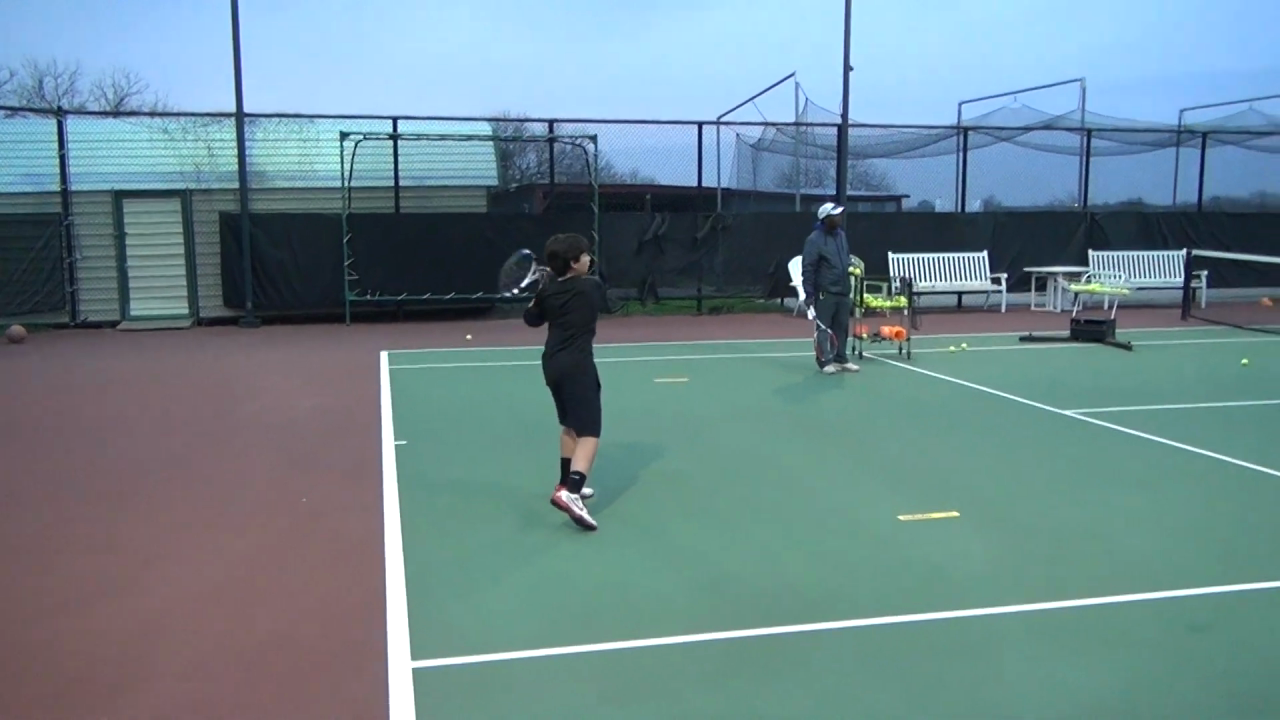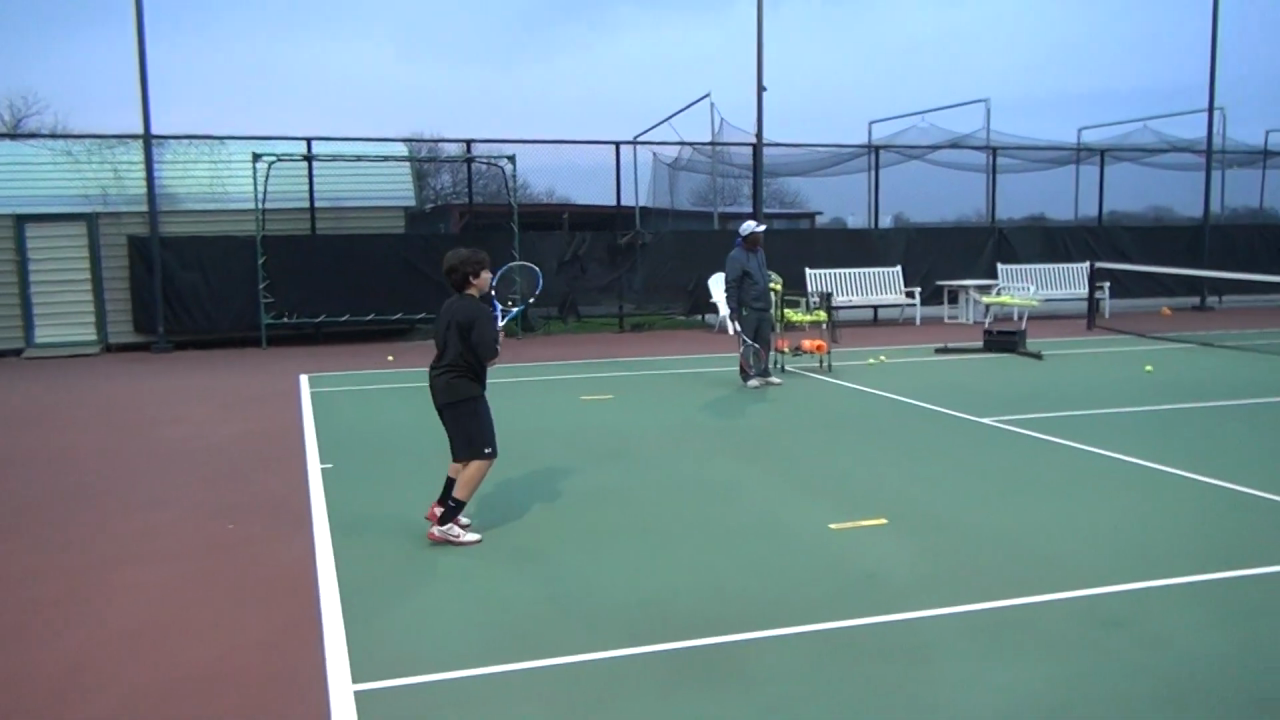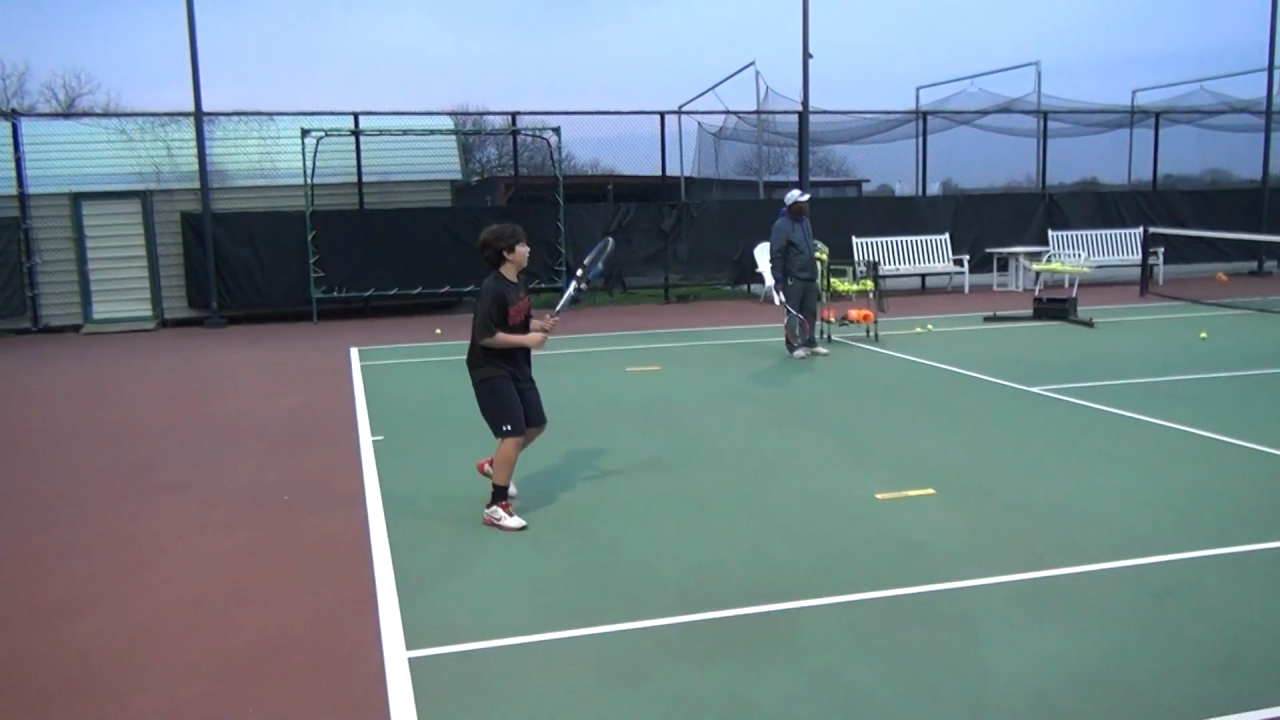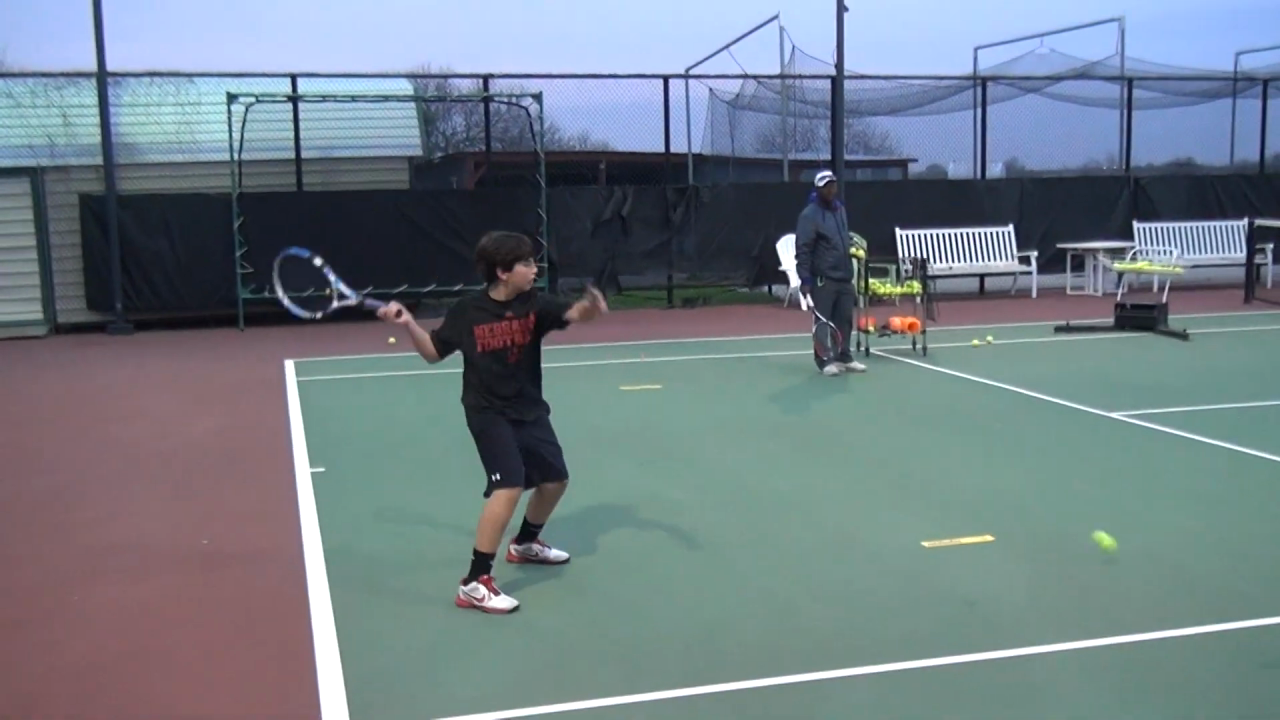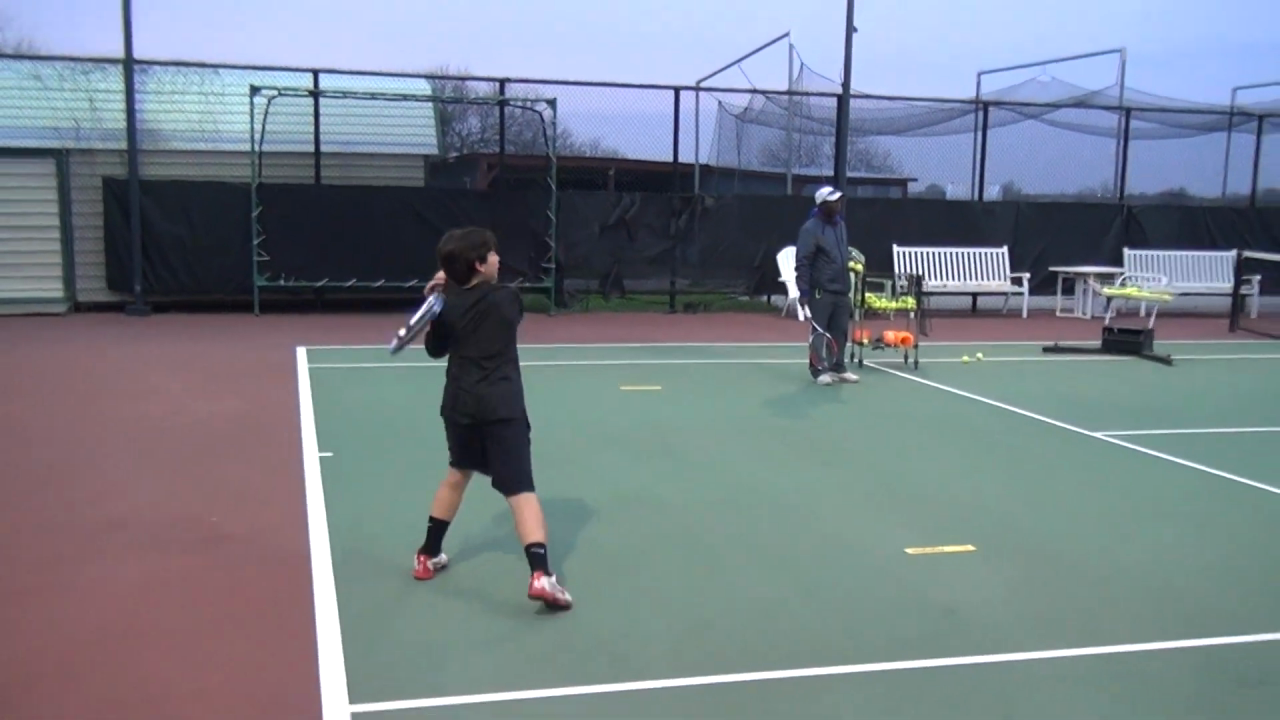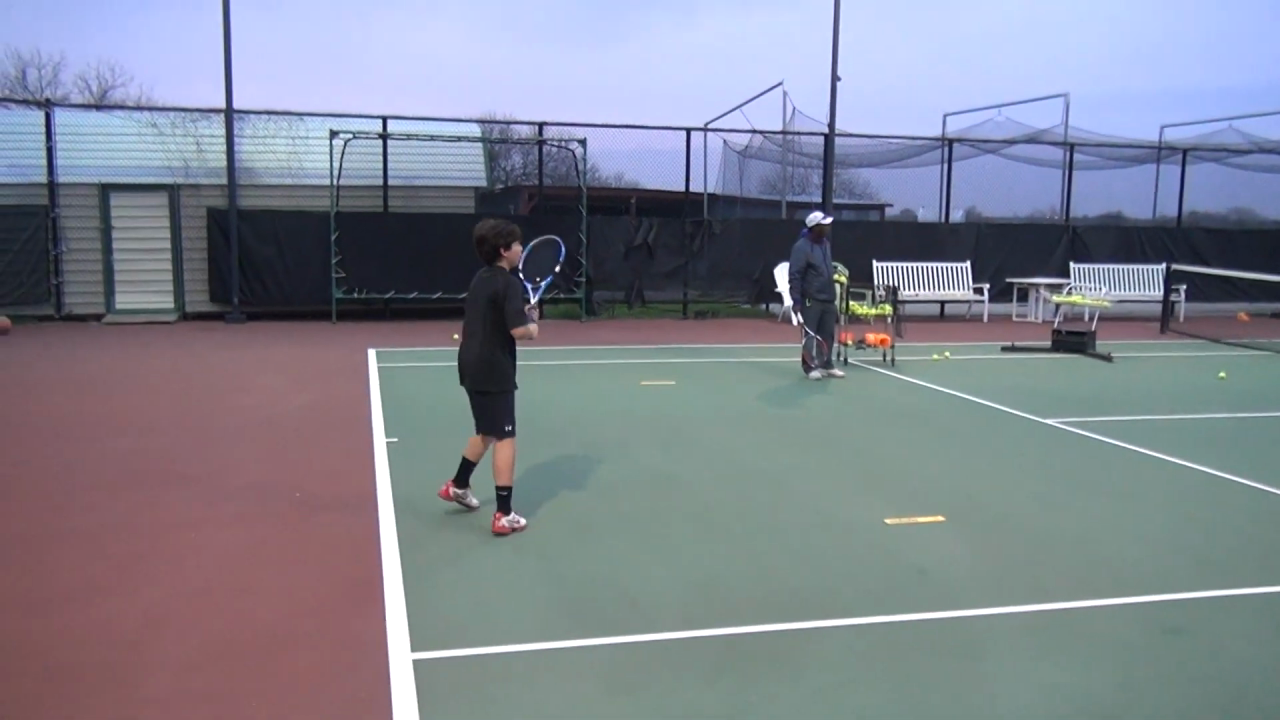
dt=0.7s
person 1, frame 1
left shoulder: (546, 290)
right shoulder: (593, 287)
left elbow: (530, 321)
left wrist: (544, 287)
left hip: (553, 363)
right hip: (577, 365)
left knee: (572, 424)
right knee: (589, 433)
left ankle: (567, 484)
right ankle: (571, 492)
person 1, frame 2
left shoulder: (449, 307)
right shoulder: (479, 311)
right elbow: (489, 357)
right wrist: (496, 344)
left hip: (443, 385)
right hip: (463, 389)
left knee: (468, 451)
right knee: (483, 455)
left ankle: (442, 506)
right ankle: (445, 524)
person 1, frame 3
left shoulder: (519, 285)
right shoulder: (492, 289)
right elbow: (486, 337)
left wrist: (541, 327)
right wrist: (526, 341)
left hip: (518, 369)
right hip: (491, 371)
left knee: (535, 425)
right knee: (513, 434)
left ankle: (493, 465)
right ankle: (496, 506)
person 1, frame 4
left shoulder: (535, 303)
right shoulder: (467, 310)
left elbow: (573, 313)
right elbow: (433, 352)
left wrist: (591, 306)
right wrist: (409, 324)
left hip: (529, 409)
right hip: (487, 412)
left knee: (555, 481)
right knee: (508, 487)
left ankle: (525, 542)
right ankle: (475, 581)
person 1, frame 5
left shoulder: (447, 307)
right shoulder: (507, 297)
left elbow: (435, 350)
right wrist: (449, 283)
left hip: (460, 404)
right hip: (501, 406)
left knee: (459, 470)
right knee: (521, 490)
left ankle: (429, 555)
right ankle: (541, 576)
person 1, frame 6
left shoulder: (479, 279)
right shoulder: (509, 283)
right elbow: (518, 330)
left wrist: (522, 314)
right wrist: (532, 327)
left hip: (471, 363)
right hip: (494, 368)
left knee: (487, 429)
right knee: (504, 436)
left ankle: (457, 485)
right ankle: (504, 514)
person 2, frame 1
left shoulder: (841, 235)
right shoulder: (814, 240)
right elbow: (808, 269)
left wrist: (852, 268)
right wrist: (809, 293)
left hip: (843, 292)
right hip: (825, 293)
left knee: (842, 328)
left ankle: (840, 359)
right ankle: (824, 361)
person 2, frame 2
left shoulder: (760, 252)
right shoulder: (736, 256)
right elbow: (731, 285)
left wrist: (771, 284)
right wrist: (733, 309)
left hip: (764, 307)
right hip: (747, 309)
left knee: (764, 342)
left ankle: (763, 373)
right ankle: (747, 375)
person 2, frame 3
left shoulder: (805, 221)
right shoulder: (781, 226)
right elbow: (776, 255)
left wrist: (816, 252)
right wrist: (778, 279)
left hip: (810, 277)
right hip: (793, 279)
left knee: (810, 312)
left ankle: (810, 343)
right ankle: (793, 346)
person 2, frame 4
left shoulder: (840, 209)
right shoulder: (809, 214)
right elbow: (803, 250)
left wrist: (853, 248)
right wrist: (805, 279)
left hip: (844, 277)
right hip: (823, 279)
left knee: (845, 320)
left ankle: (844, 357)
right ankle: (824, 360)
person 2, frame 5
left shoulder: (840, 224)
right shoulder: (811, 228)
right elbow: (803, 262)
right wrist: (804, 291)
left hip: (842, 290)
right hip: (821, 291)
left knee: (840, 331)
left ankle: (838, 368)
right ankle: (818, 370)
person 2, frame 6
left shoulder: (825, 243)
right shoulder: (801, 247)
right elbow: (795, 276)
left wrist: (835, 276)
right wrist: (796, 300)
left hip: (828, 298)
right hip: (810, 300)
left knee: (827, 334)
left ankle: (826, 365)
right ankle: (810, 367)
